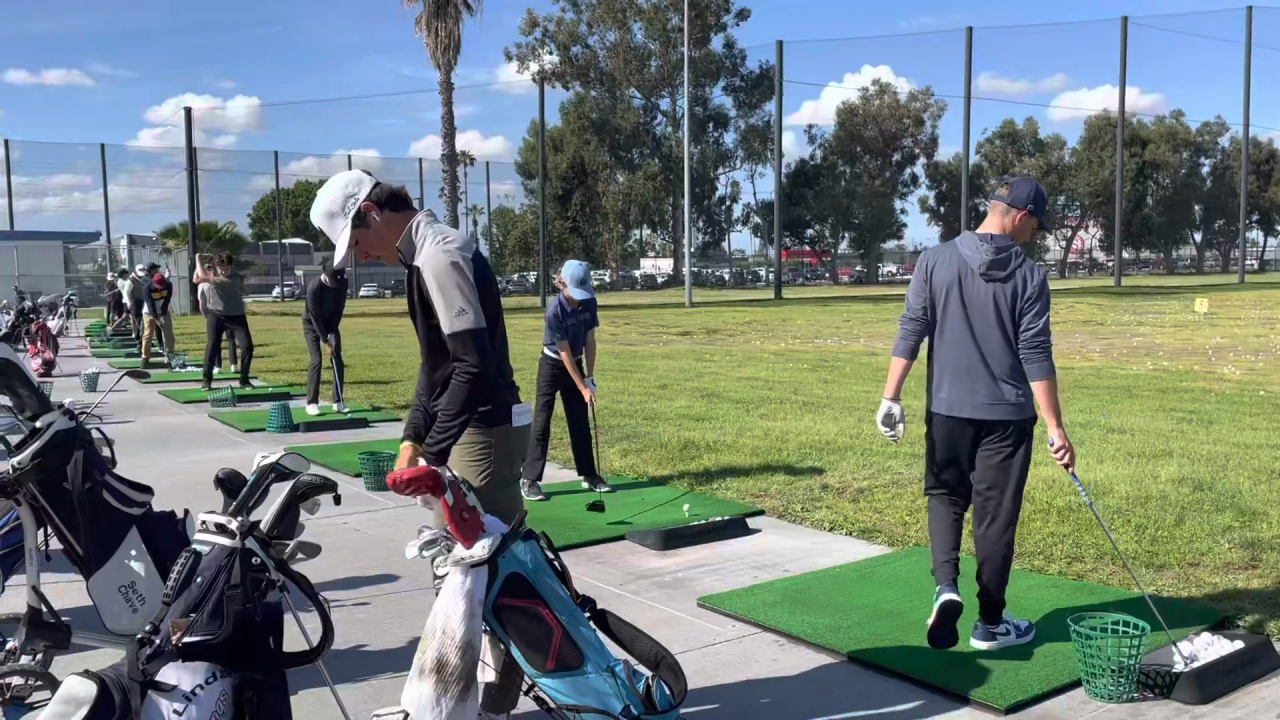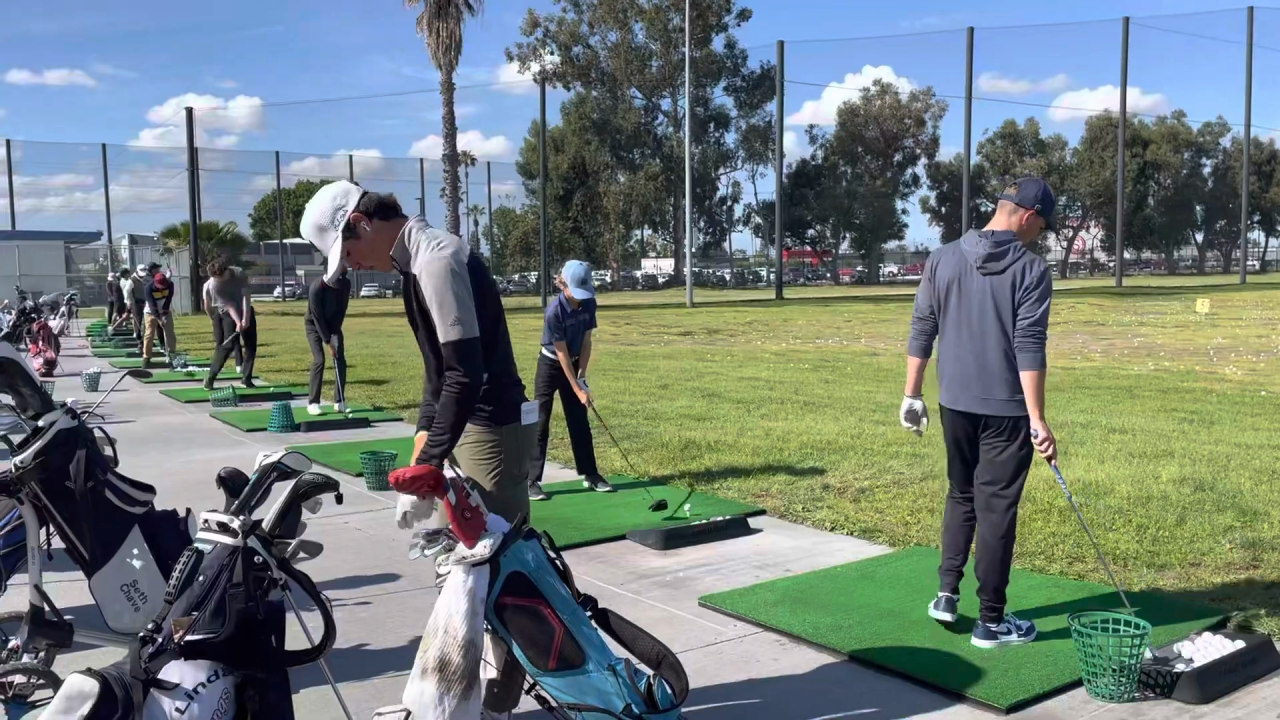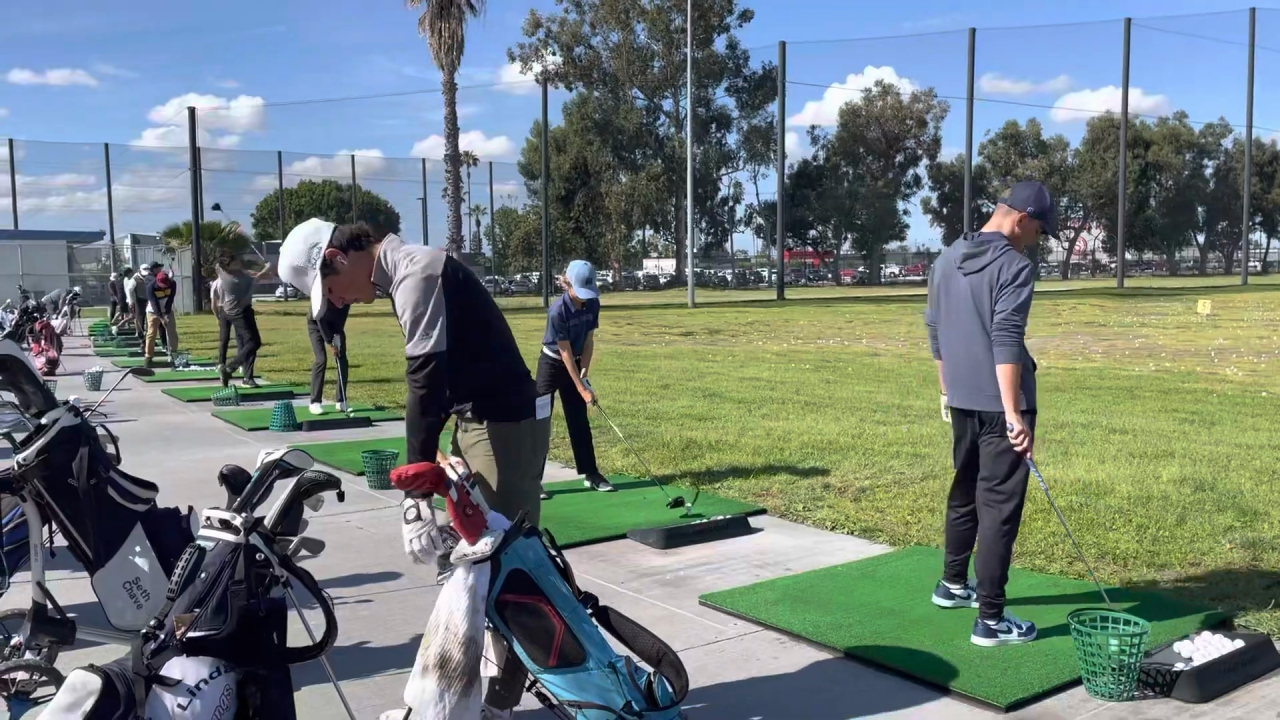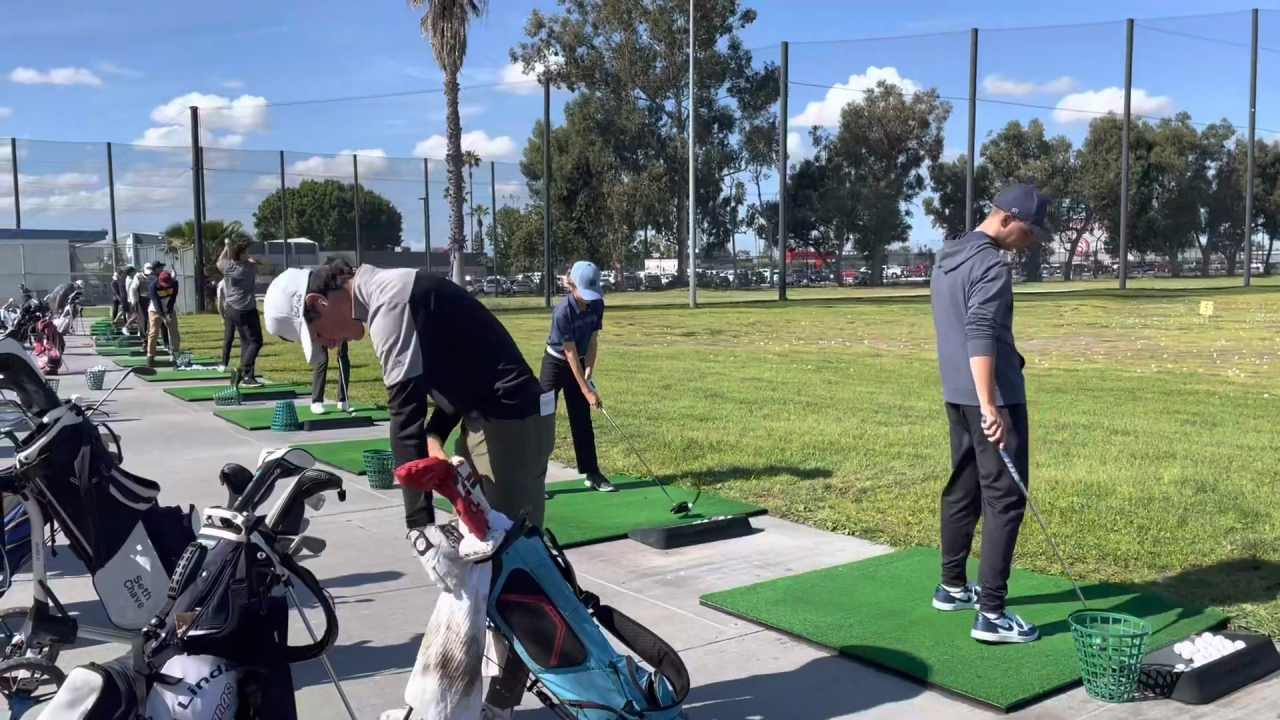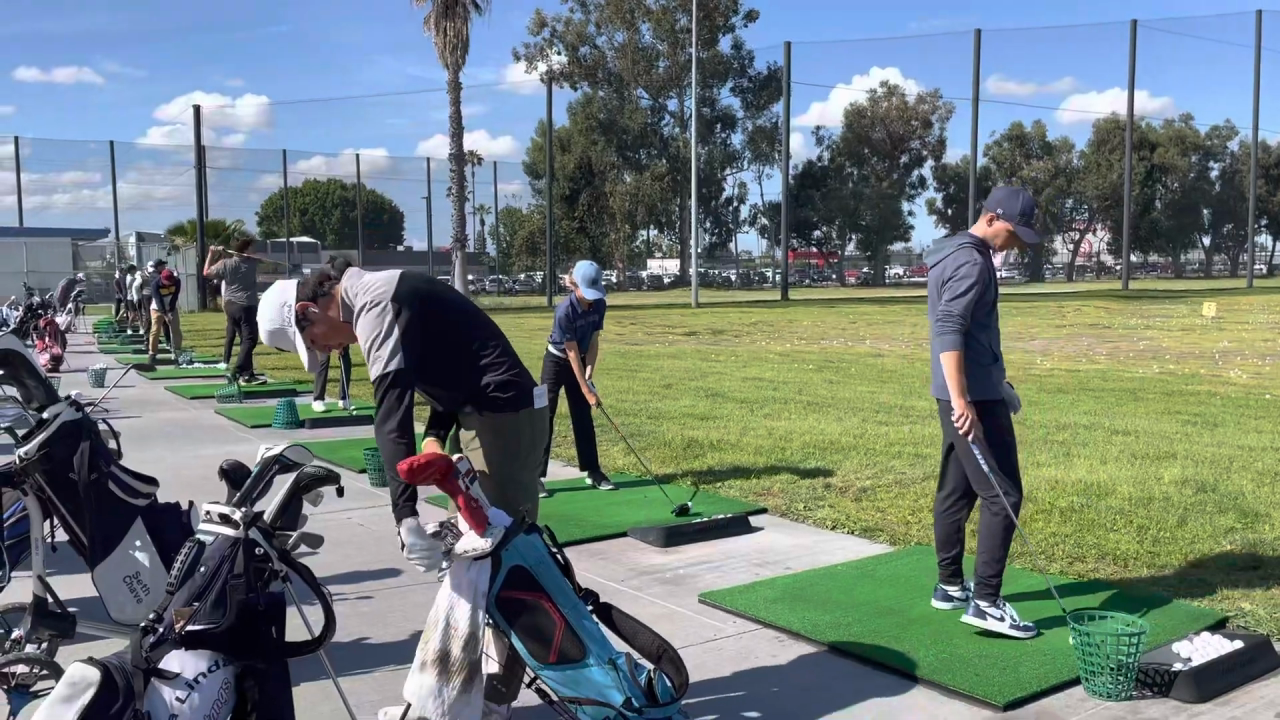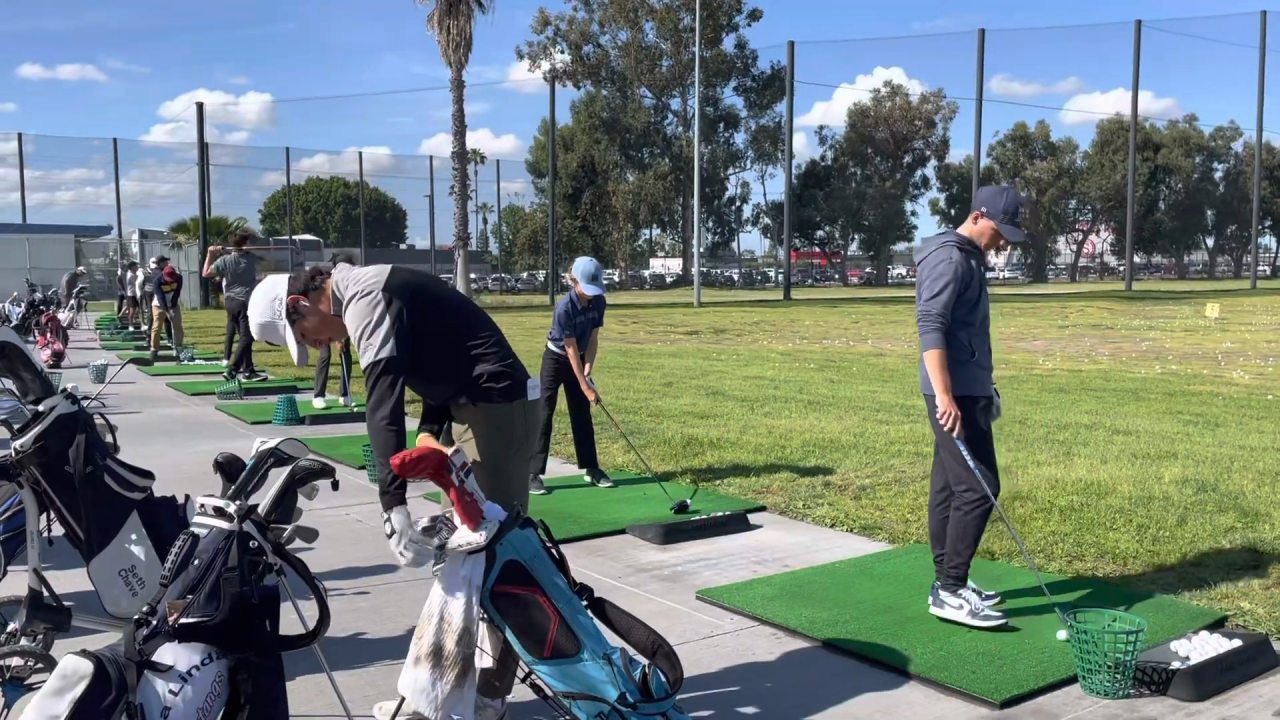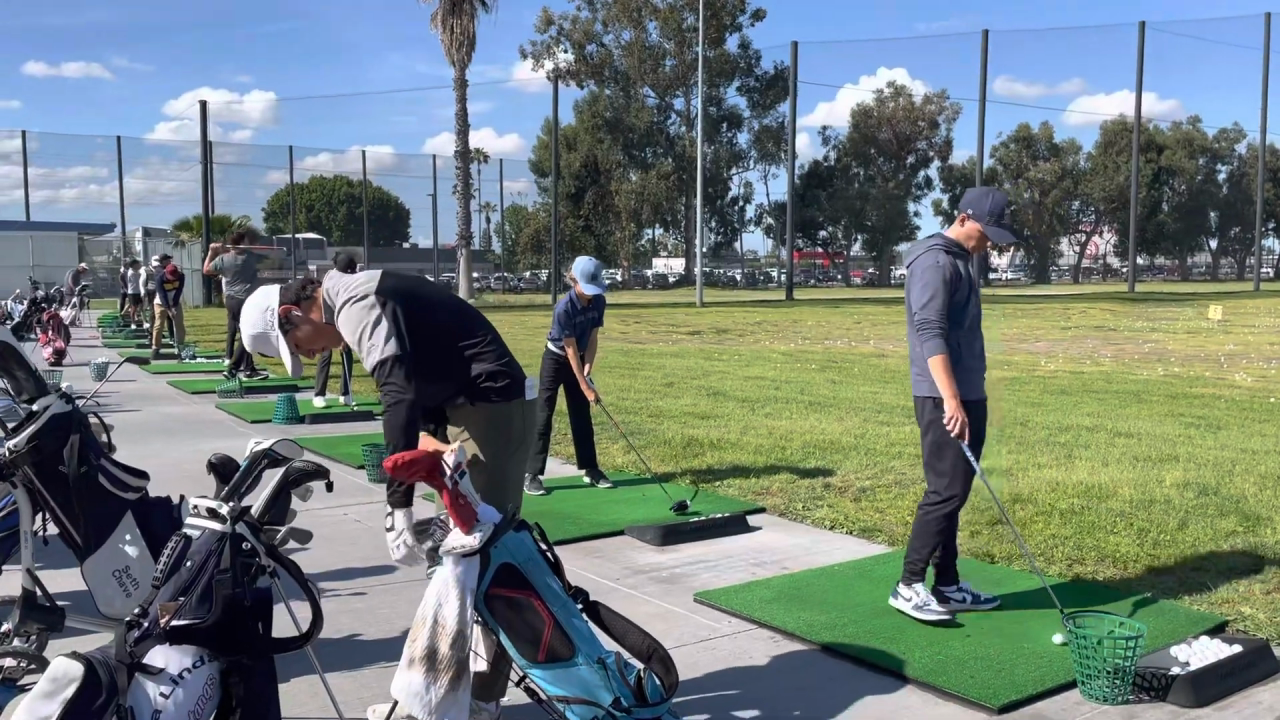
dt=0.2s
person 1, frame 1
left shoulder: (440, 253)
right shoulder: (422, 256)
left elbow: (473, 364)
left wrist: (432, 453)
right wrist: (413, 440)
left hip: (485, 427)
right hip: (460, 427)
person 1, frame 2
left shoulder: (437, 256)
right shoulder: (417, 259)
left elbow: (463, 371)
left wrist: (428, 466)
right wrist: (425, 436)
left hip: (494, 426)
right hip: (470, 425)
person 1, frame 3
left shoulder: (415, 273)
right shoulder: (404, 272)
left elbow: (427, 385)
left wrist: (416, 494)
right wrist: (424, 450)
left hip: (506, 423)
right hip: (477, 419)
person 1, frame 4
left shoulder: (389, 302)
right shoulder: (388, 292)
left elbow: (405, 417)
left wrist: (419, 526)
right wrist: (434, 437)
left hip: (511, 421)
right hip: (485, 417)
person 1, frame 5
left shoulder: (373, 304)
right shoulder: (378, 294)
left elbow: (391, 412)
left wrist: (406, 517)
right wrist: (434, 436)
left hip: (504, 414)
right hip: (484, 412)
person 1, frame 6
left shoulder: (362, 298)
right shoulder: (367, 291)
left elbow: (383, 403)
left wrist: (394, 507)
right wrist: (430, 431)
left hip: (496, 406)
right hip: (479, 403)
person 1, frame 7
left shoulder: (354, 303)
right shoulder: (359, 297)
left elbow: (398, 397)
left wrist: (399, 506)
right wrist: (428, 432)
left hip: (492, 407)
right hip: (474, 405)
person 2, frame 1
left shoulder: (934, 260)
right shoulder: (1029, 273)
left elbow: (911, 333)
right elbow: (1036, 355)
left wrist: (891, 397)
right wrist: (1055, 427)
left hip: (949, 409)
right hip: (1008, 415)
left knee: (945, 500)
right knee: (996, 517)
left ankle: (947, 589)
right ankle: (990, 622)
person 2, frame 2
left shoulder: (943, 258)
right shoulder: (1031, 269)
left elbow: (922, 330)
right elbow: (1029, 348)
left wrist: (911, 393)
right wrist: (1038, 418)
left hip: (955, 402)
right hip: (1008, 408)
left knee: (962, 495)
right knee: (997, 510)
left ankle: (948, 593)
right ankle: (991, 620)
person 2, frame 3
left shoulder: (946, 260)
right shoulder: (1014, 265)
left elbow: (936, 333)
right elbow: (1007, 342)
right wrist: (1014, 412)
left hip: (961, 400)
right hip: (1000, 405)
left knee: (965, 492)
right knee: (999, 507)
left ankle: (952, 583)
right ankle: (991, 618)
person 2, frame 4
left shoulder: (947, 259)
right shoulder: (991, 262)
right elbow: (982, 336)
right wrist: (990, 405)
left hip: (957, 396)
right hip: (993, 400)
left knee: (962, 491)
right knee: (1004, 501)
left ankle: (952, 585)
right ankle: (991, 613)
person 2, frame 5
left shoulder: (952, 255)
right shoulder: (970, 261)
right elbow: (951, 332)
left wrist: (998, 382)
right wrist: (961, 398)
left hip: (963, 392)
right hip: (974, 398)
left knee: (955, 489)
right knee: (1001, 495)
left ankle: (950, 585)
right ankle: (986, 601)
person 2, frame 6
left shoulder: (967, 257)
right shoulder: (949, 258)
right elbow: (930, 330)
left wrist: (985, 386)
right wrist: (943, 395)
left hip: (966, 389)
right hip: (957, 394)
left knee: (949, 487)
right knee: (978, 489)
left ankle: (946, 581)
right ankle: (953, 591)
person 2, frame 7
left shoulder: (960, 260)
right shoulder: (935, 262)
right elbow: (930, 335)
right wrist: (950, 400)
left hip: (966, 393)
right hip: (943, 397)
left knee: (950, 489)
right knee: (948, 489)
left ankle: (947, 584)
right ankle: (909, 585)
person 3, frame 1
left shoulder: (589, 303)
right shoulder: (554, 311)
left elbow: (590, 341)
right elbow: (564, 352)
left wrist: (589, 377)
right wrist: (582, 386)
left hip: (575, 364)
right hip: (552, 365)
left knee: (580, 421)
right knee: (542, 421)
left ankle: (589, 474)
right ankle: (529, 480)
person 3, frame 2
left shoulder: (589, 304)
right shoulder: (554, 311)
left elbow: (586, 342)
right elbow: (561, 352)
left wrist: (582, 377)
right wrist: (577, 388)
left hip: (573, 364)
right hip: (551, 365)
left knee: (579, 420)
right knee: (541, 421)
left ankle: (590, 474)
right ankle: (531, 480)
person 3, frame 3
left shoulder: (592, 304)
right shoulder: (558, 311)
left elbow: (588, 341)
right elbow: (565, 352)
left wrist: (584, 375)
right wrist: (581, 388)
left hip: (574, 364)
right hip: (552, 364)
left knee: (580, 420)
left ankle: (590, 473)
person 3, frame 4
left shoulder: (597, 305)
right shoulder: (563, 312)
left elbow: (592, 342)
right elbow: (570, 353)
left wrist: (588, 377)
right wrist: (586, 390)
left hip: (577, 364)
right hip: (555, 364)
left knee: (582, 420)
left ankle: (591, 473)
person 3, frame 5
left shoulder: (599, 305)
right shoulder: (565, 311)
left elbow: (593, 342)
right elbow: (572, 352)
left wrist: (589, 376)
right wrist: (586, 390)
left hip: (579, 363)
right hip: (557, 362)
left knee: (584, 418)
right knee: (545, 417)
left ankle: (593, 471)
person 3, frame 6
left shoulder: (598, 302)
right shoulder: (564, 308)
left elbow: (592, 339)
right elbow: (571, 349)
left wrist: (588, 372)
right wrist: (585, 386)
left hip: (578, 360)
right hip: (555, 359)
left knee: (582, 415)
right knee: (544, 415)
left ankle: (591, 468)
right ankle: (532, 474)
person 3, frame 7
left shoulder: (598, 302)
right shoulder: (564, 308)
left elbow: (592, 339)
right elbow: (570, 349)
left wrist: (587, 372)
right wrist: (585, 386)
left hip: (578, 360)
right hip: (556, 360)
left knee: (582, 416)
right knee: (544, 415)
left ankle: (590, 469)
right ankle: (531, 474)
